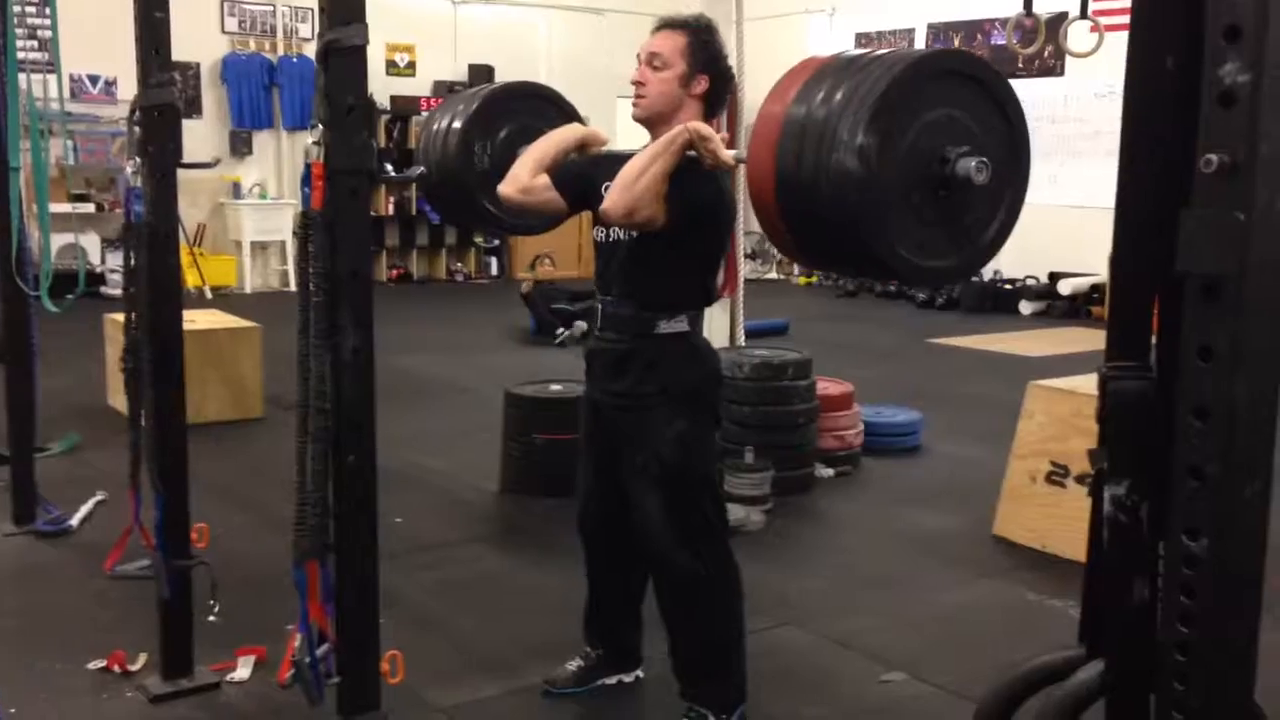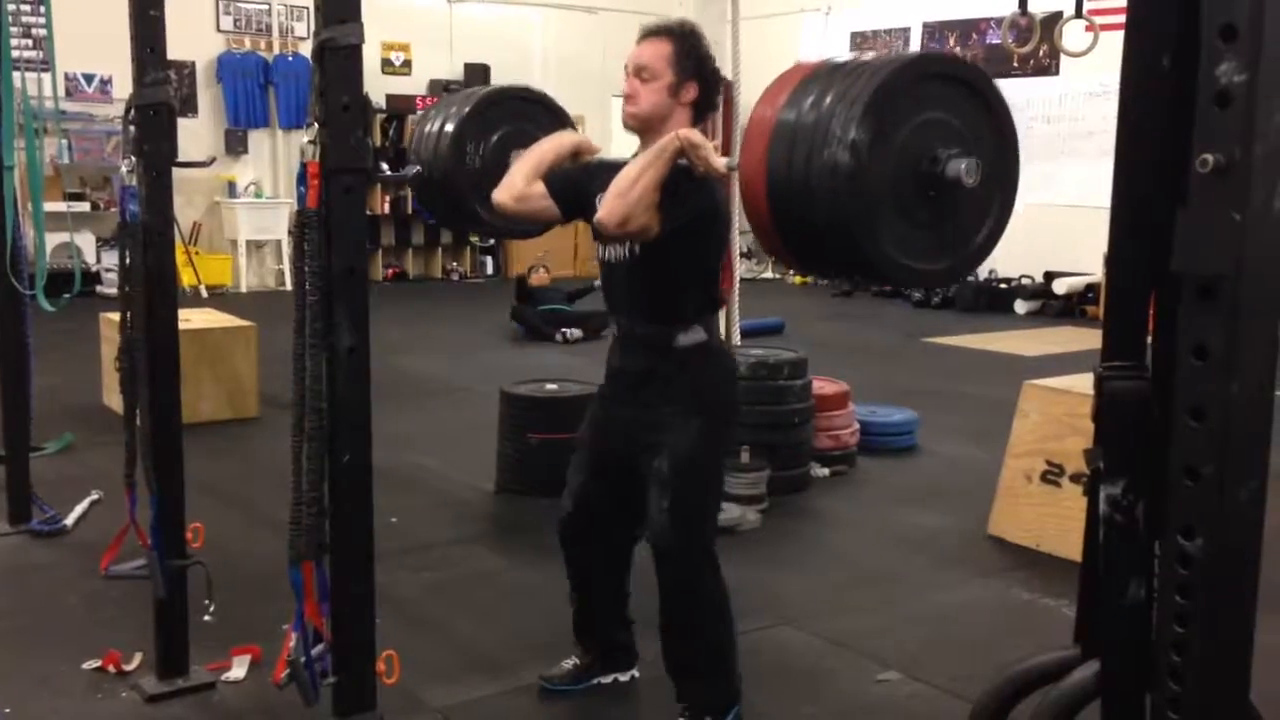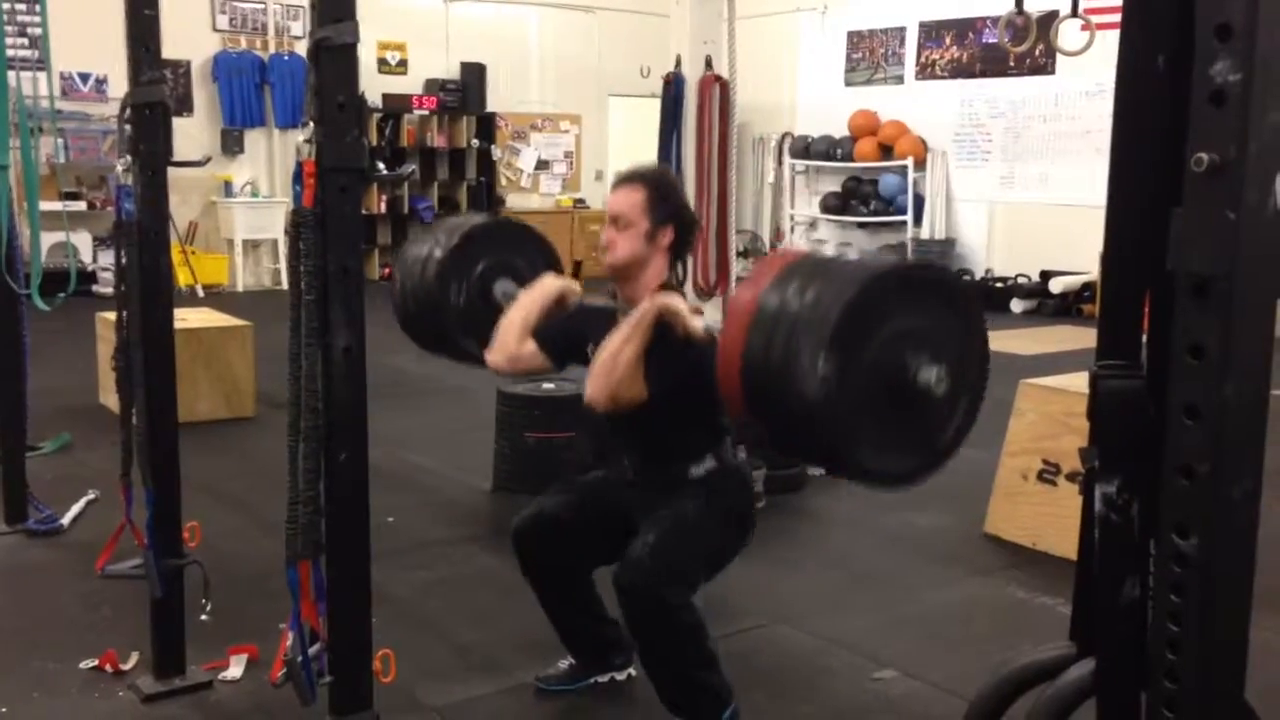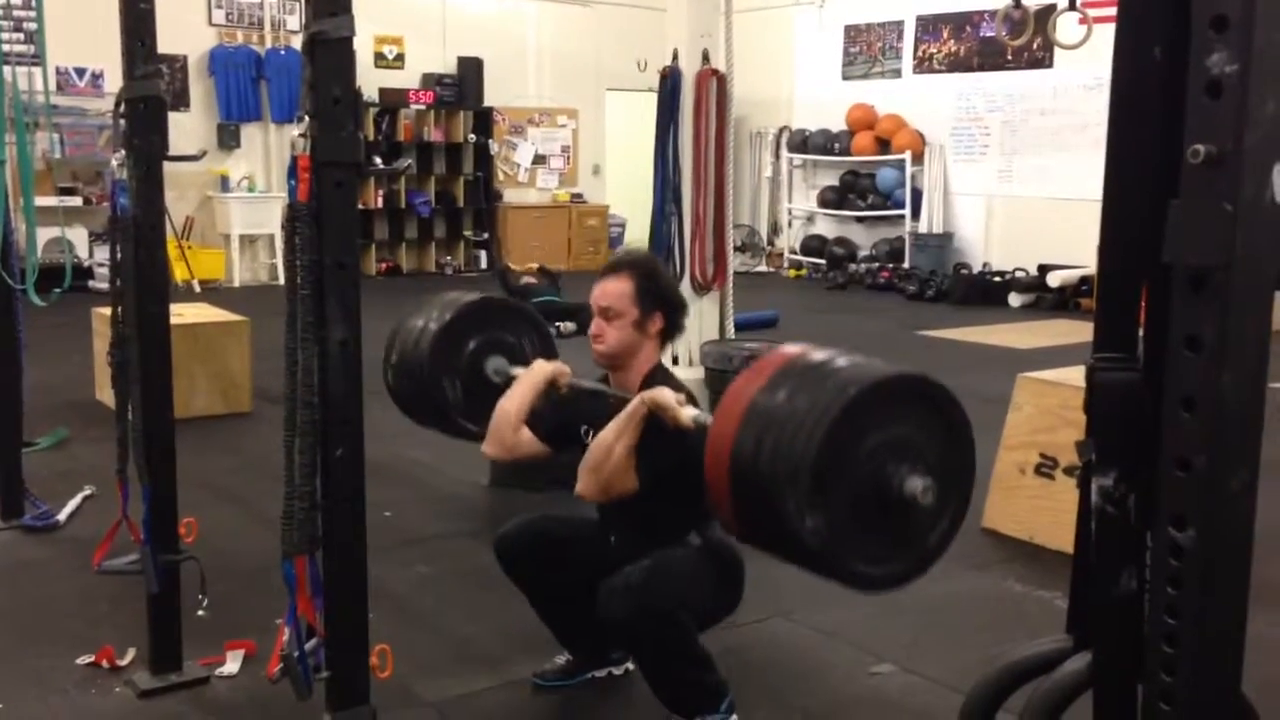
dt=0.5s
person 1, frame 1
left shoulder: (699, 178)
right shoulder: (617, 164)
left elbow: (622, 209)
right elbow: (517, 188)
left wrist: (680, 138)
right wrist: (570, 134)
left hip: (668, 376)
right hip: (610, 368)
left knee: (683, 545)
right knee: (605, 525)
right ankle: (612, 652)
person 1, frame 2
left shoulder: (692, 184)
right shoulder: (610, 173)
left elbow: (614, 219)
right elbow: (509, 196)
left wrist: (671, 147)
right wrist: (563, 142)
left hip: (688, 383)
right hip: (628, 375)
left knee: (678, 544)
right knee: (586, 522)
right ankle: (607, 655)
person 1, frame 3
left shoulder: (678, 332)
right shoulder: (597, 319)
left elbow: (601, 394)
right elbow: (503, 355)
left wrist: (649, 313)
right wrist: (547, 288)
left hip: (703, 494)
right hip: (635, 481)
left knee: (644, 576)
right knee: (538, 533)
right ankle: (602, 654)
person 1, frame 4
left shoulder: (670, 415)
right shoulder: (589, 402)
left elbow: (592, 488)
right elbow: (499, 445)
left wrist: (638, 412)
right wrist: (539, 375)
left hip: (697, 565)
left knee: (631, 598)
right knee: (520, 544)
right ankle: (600, 651)
